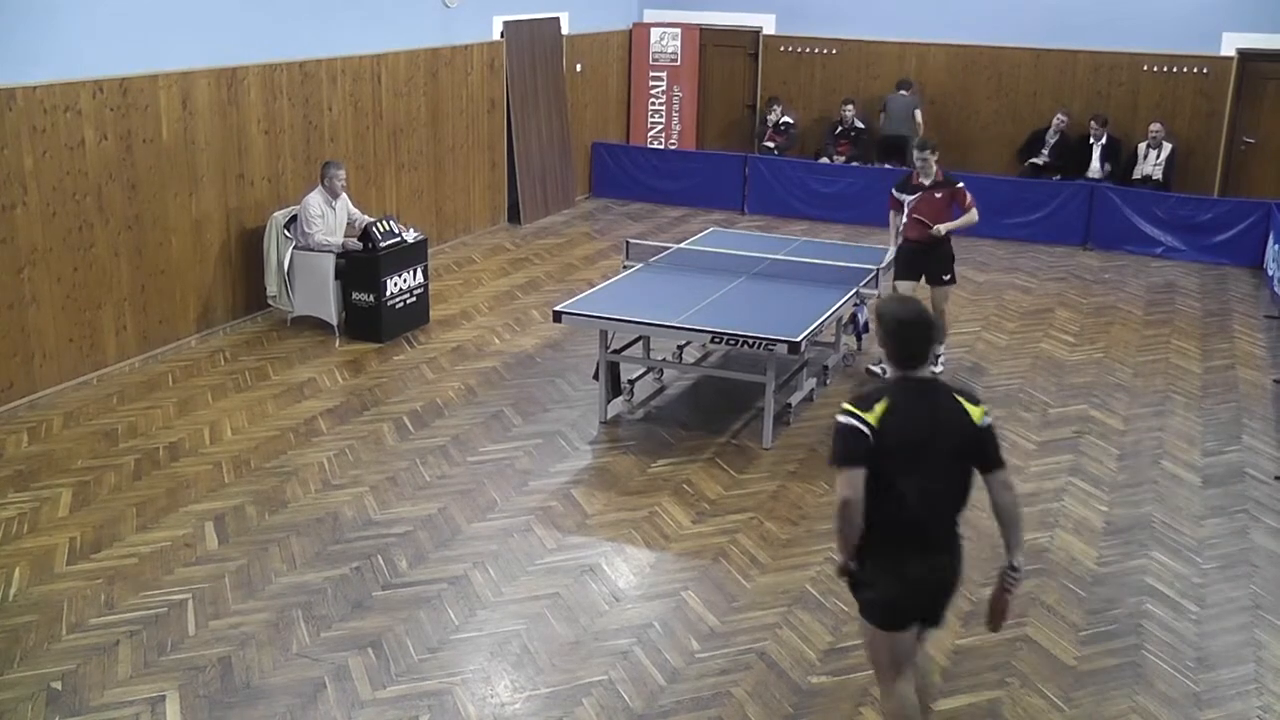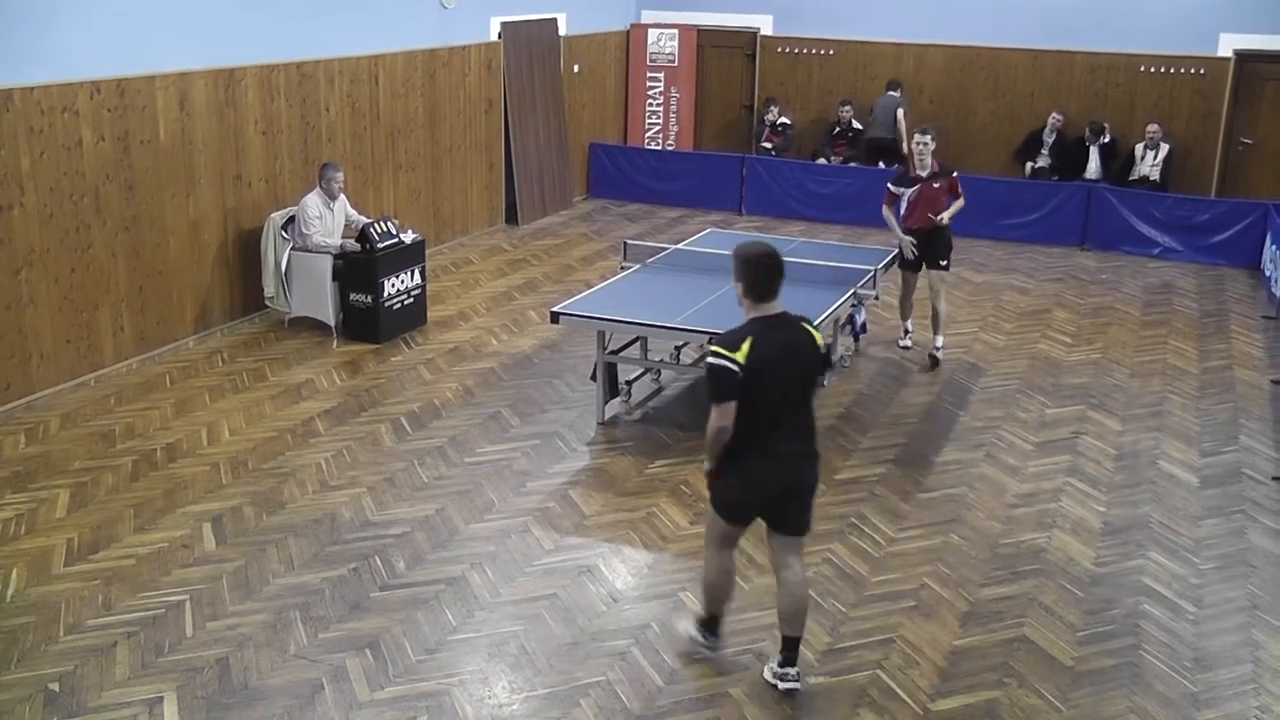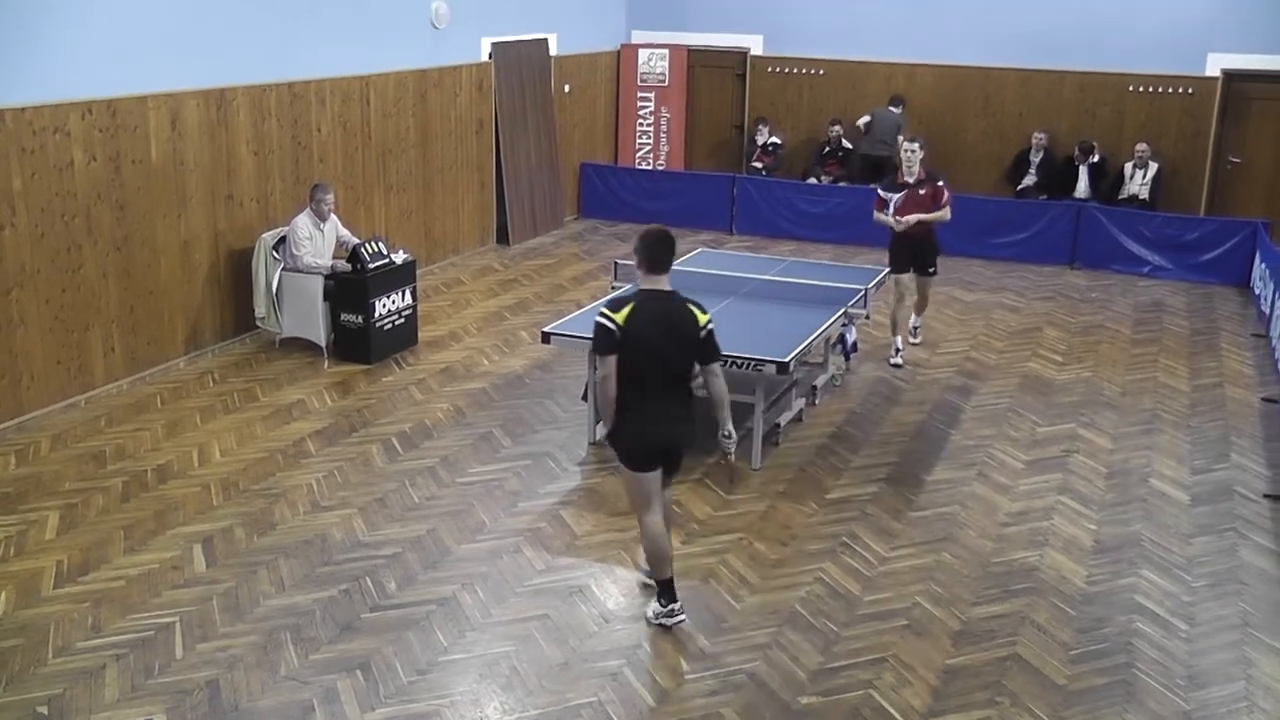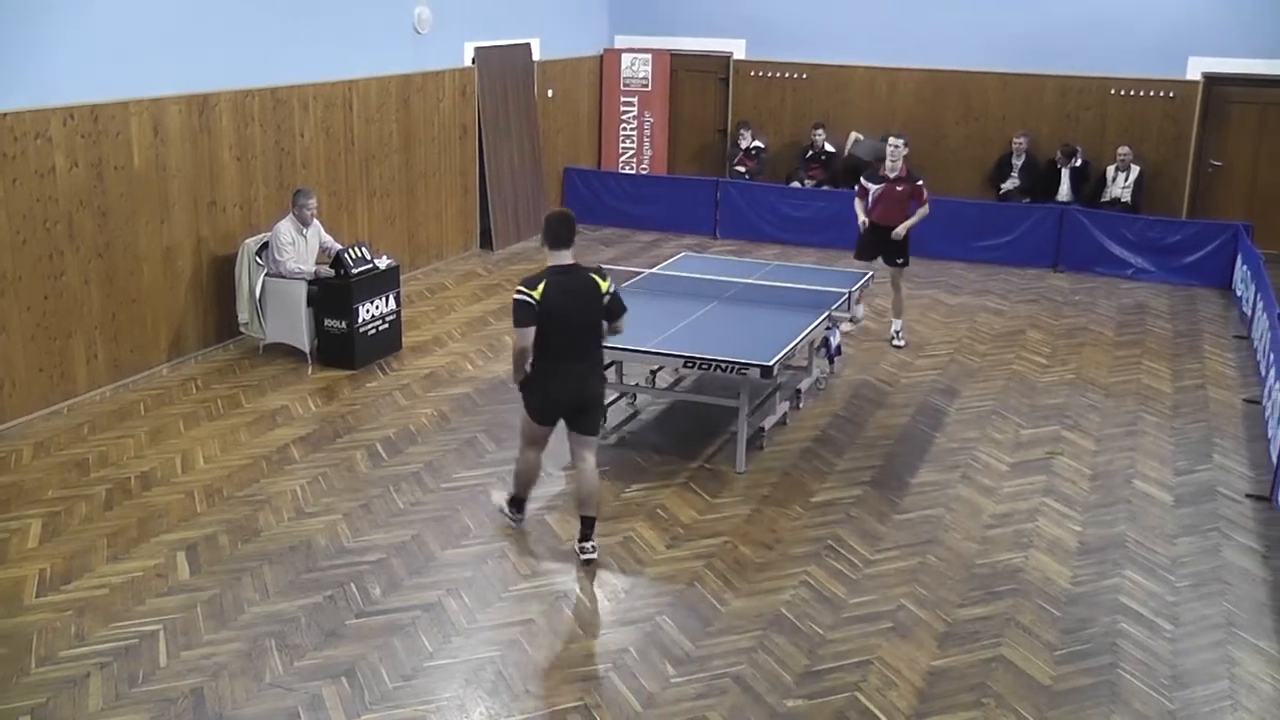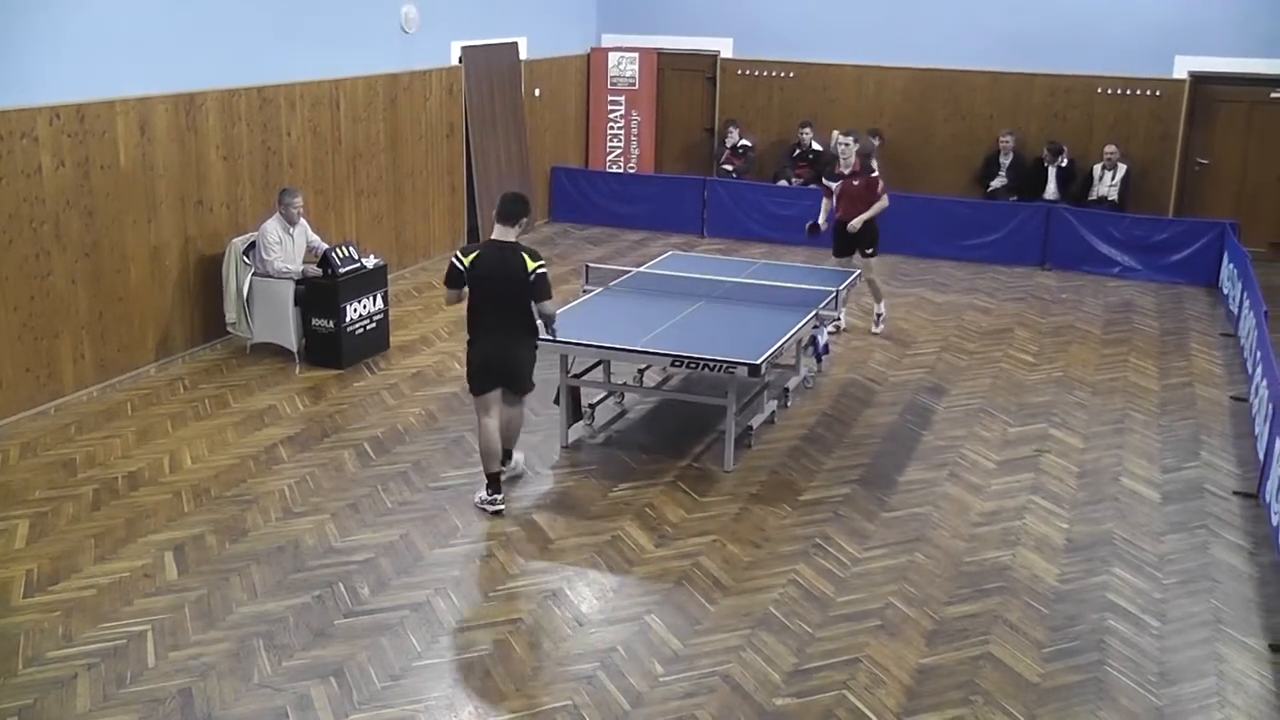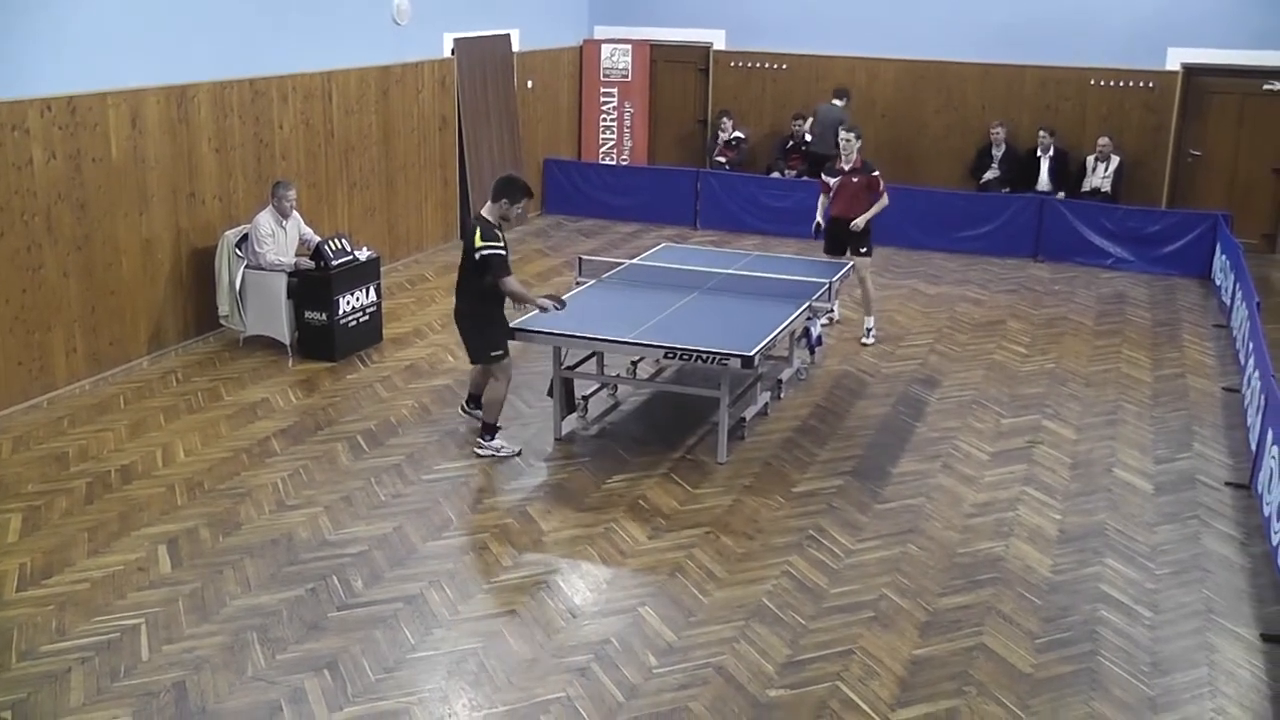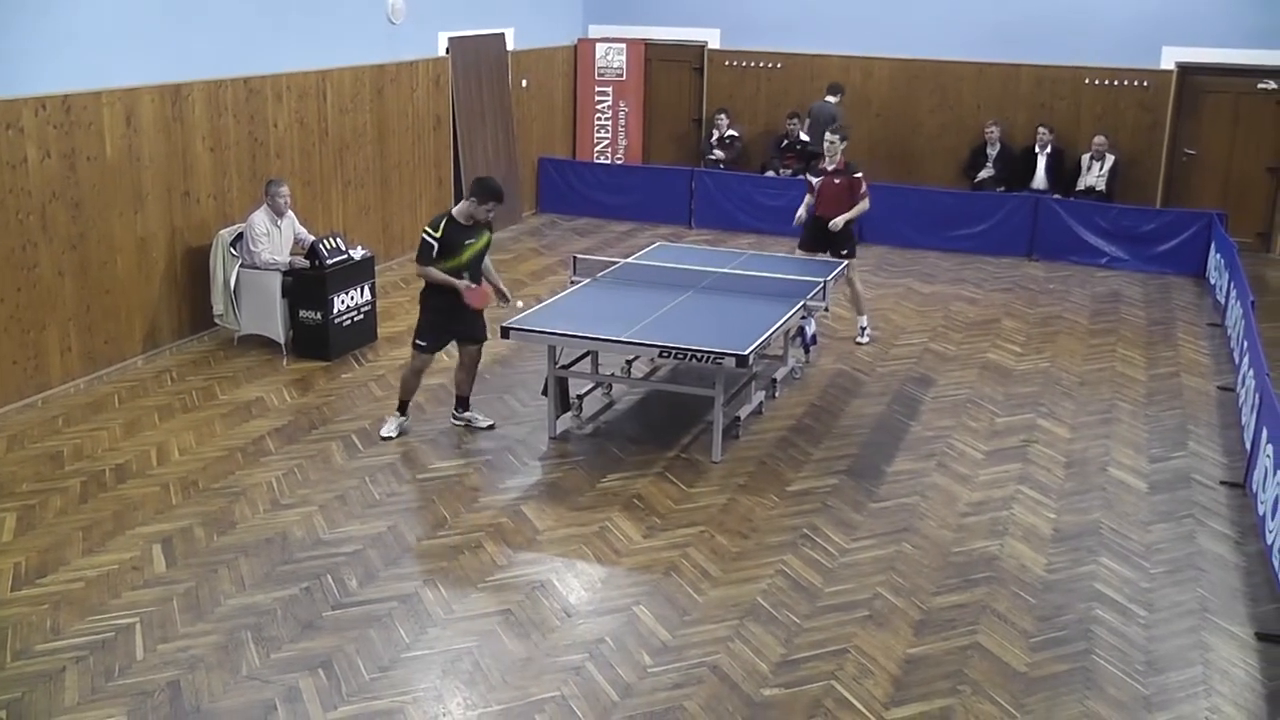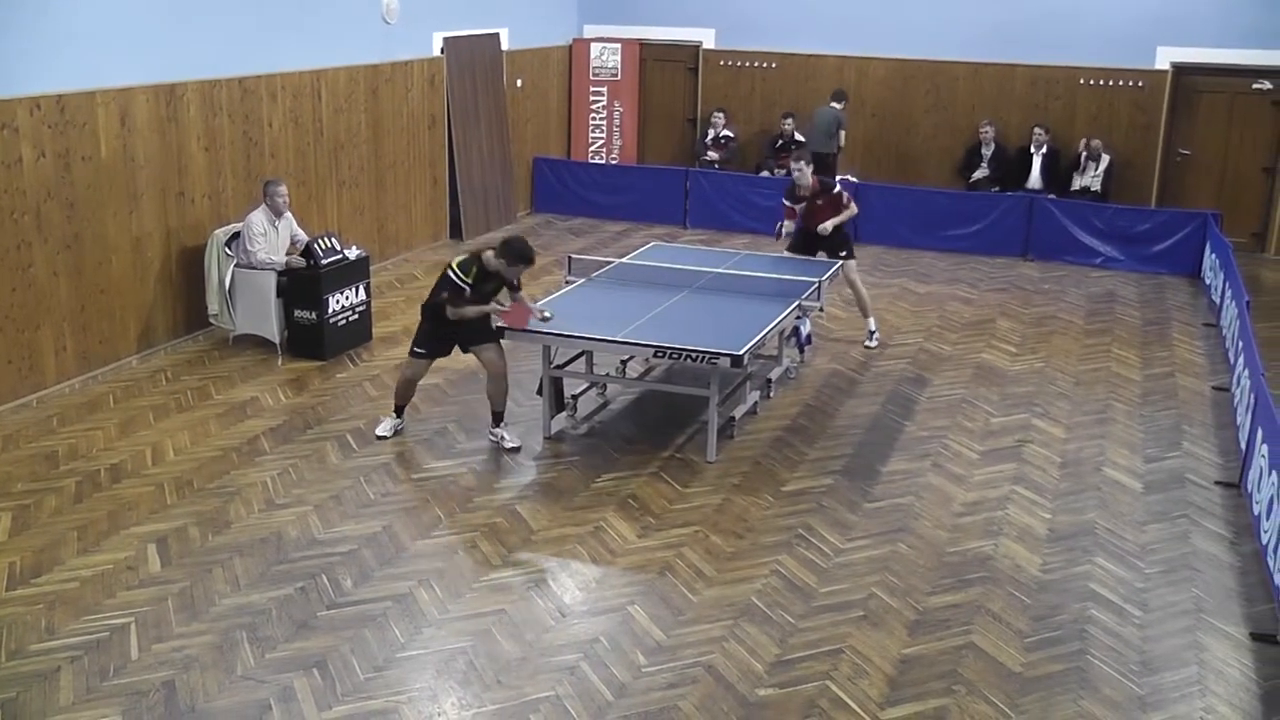
dt=0.5s
person 1, frame 1
left shoulder: (862, 412)
right shoulder: (967, 409)
left elbow: (850, 497)
right elbow: (1001, 486)
left wrist: (846, 549)
right wrist: (1012, 554)
left hip: (887, 561)
right hip: (943, 562)
left knee: (895, 678)
right knee: (905, 649)
person 1, frame 2
left shoulder: (729, 349)
right shoulder: (809, 333)
left elbow: (722, 425)
left wrist: (711, 460)
left hip: (747, 472)
right hip: (798, 468)
left knee: (719, 546)
right knee: (789, 561)
left ankle: (709, 632)
right ankle: (787, 664)
person 1, frame 3
left shoulder: (615, 313)
right shoulder: (695, 315)
left elbow: (606, 377)
right elbow: (714, 373)
left wrist: (607, 424)
right wrist: (726, 424)
left hip: (636, 426)
right hip: (679, 425)
left knee: (649, 510)
right knee: (661, 493)
left ankle: (667, 601)
right ankle: (656, 569)
person 1, frame 4
left shoulder: (530, 288)
right shoulder: (599, 281)
left elbow: (523, 344)
right elbow: (617, 327)
left wrist: (519, 374)
left hip: (546, 385)
right hip: (589, 385)
left knee: (531, 448)
right knee: (585, 458)
left ankle: (516, 508)
right ankle: (586, 539)
person 1, frame 5
left shoulder: (468, 256)
right shoulder: (531, 260)
left elbow: (451, 298)
right elbow: (546, 309)
right wrist: (549, 322)
left hip: (482, 347)
right hip: (519, 347)
left knee: (487, 414)
right knee: (513, 404)
left ankle: (494, 492)
right ankle: (505, 463)
person 1, frame 6
left shoulder: (480, 225)
right shoulder: (491, 236)
right elbow: (506, 282)
left wrist: (517, 294)
right wrist: (536, 301)
left hip: (470, 307)
right hip: (482, 313)
left knee: (487, 362)
right knee: (500, 374)
left ankle: (472, 404)
right ankle: (487, 439)
person 1, frame 7
left shoulder: (484, 226)
right shoulder: (438, 228)
right elbow: (421, 267)
left wrist: (498, 285)
right wrist: (455, 282)
left hip: (468, 304)
right hip: (437, 305)
left knee: (472, 358)
right knee: (419, 364)
left ankle: (461, 410)
right ankle: (400, 415)
person 1, frame 8
left shoulder: (505, 268)
right shoulder: (464, 270)
left elbow: (515, 292)
right elbow: (454, 312)
left wrist: (531, 308)
right wrist: (489, 308)
left hip: (476, 319)
right hip: (440, 318)
left knee: (498, 367)
right knee: (412, 373)
left ankle: (497, 427)
right ankle: (396, 417)
person 2, frame 1
left shoulder: (952, 185)
right shoulder: (903, 184)
left elbow: (973, 216)
right elbow: (894, 213)
left wrist: (946, 227)
right wrist: (894, 243)
left hip: (938, 250)
right hip: (909, 247)
left knee: (939, 308)
left ankle: (938, 353)
right ankle: (886, 362)
person 2, frame 2
left shoulder: (947, 174)
right shoulder: (900, 178)
left elbow: (960, 199)
right elbow: (887, 209)
left wrist: (948, 214)
right wrist: (901, 236)
left hip: (938, 236)
right hip: (911, 238)
left knee: (936, 292)
right knee: (907, 291)
left ankle: (937, 346)
right ankle: (906, 328)
person 2, frame 3
left shoulder: (934, 182)
right shoulder: (889, 184)
left elbow: (946, 214)
right elbow: (877, 213)
left wrist: (917, 216)
right wrist: (892, 221)
left hip: (926, 242)
right hip: (900, 241)
left knee: (924, 293)
right knee: (900, 296)
left ankle: (915, 323)
right ankle: (897, 347)
person 2, frame 4
left shoulder: (912, 180)
right shoulder: (871, 175)
left elbow: (925, 209)
right elbow: (859, 199)
left wrist: (906, 225)
right wrist: (861, 216)
left hip: (896, 235)
right hip: (872, 231)
left knee: (896, 284)
left ankle: (897, 329)
right ankle: (857, 314)
person 2, frame 5
left shoulder: (868, 173)
right shoulder: (830, 174)
left elbow: (883, 201)
left wrist: (861, 218)
right wrist: (822, 217)
left hip: (864, 228)
right hip: (841, 227)
left knee: (869, 276)
left ankle: (879, 308)
right ankle: (841, 317)
person 2, frame 6
left shoulder: (868, 170)
right shoulder: (830, 170)
left elbow: (884, 199)
left wrist: (865, 217)
right wrist: (819, 215)
left hip: (858, 227)
right hip: (834, 224)
left knee: (863, 276)
left ankle: (869, 326)
right ankle: (833, 309)
person 2, frame 7
left shoulder: (851, 173)
right shoulder: (814, 170)
left elbow: (865, 204)
left wrist: (844, 218)
right wrist: (802, 209)
left hip: (840, 228)
right hip: (816, 224)
left knee: (851, 278)
left ankle: (863, 326)
person 2, frame 8
left shoulder: (830, 187)
right shoulder: (790, 193)
left elbow: (852, 209)
right elbow: (790, 220)
left wrist: (832, 222)
right wrist: (786, 228)
left hip: (834, 233)
right hip: (807, 232)
left knee: (852, 280)
left ankle: (872, 329)
